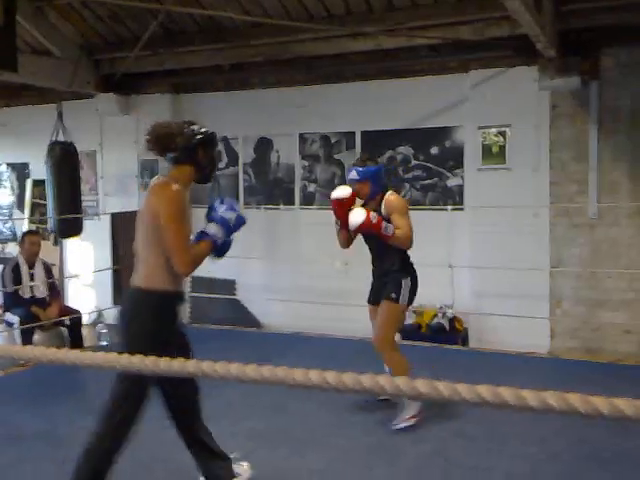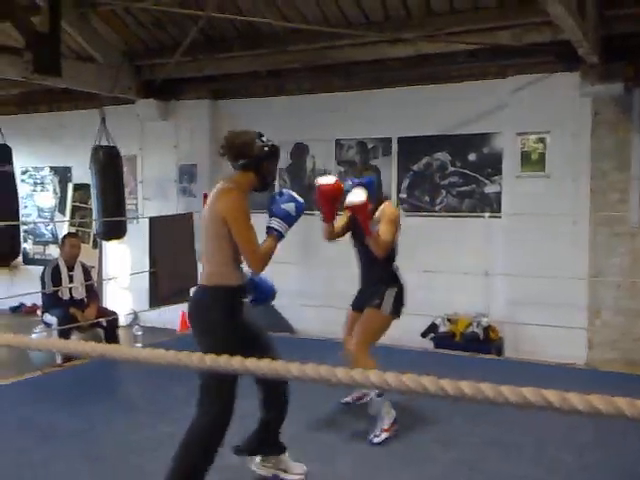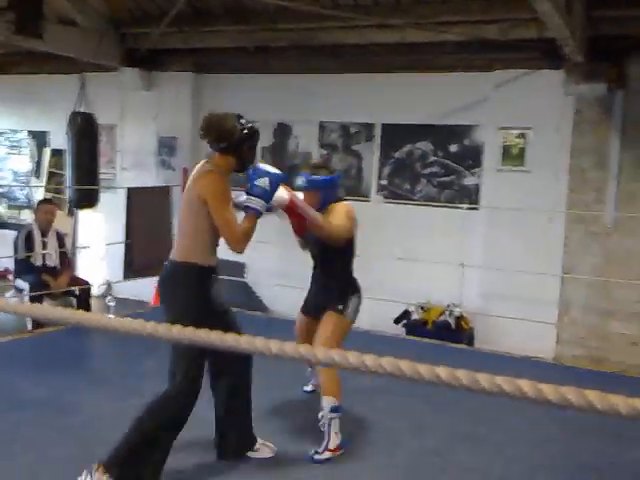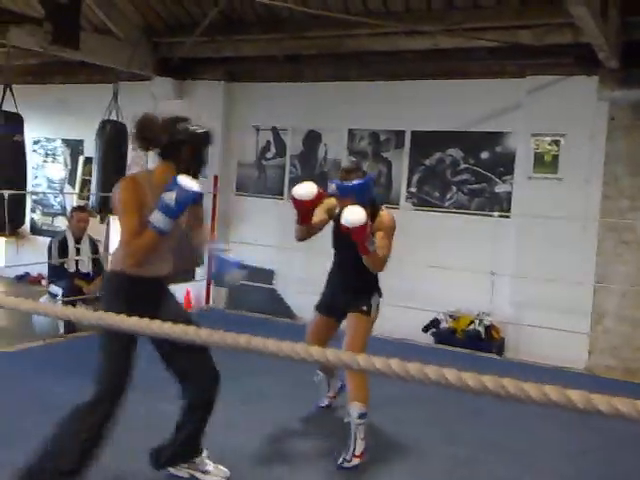
dt=0.4s
person 1, frame 1
left shoulder: (169, 189)
right shoulder: (171, 194)
right elbow: (184, 263)
left wrist: (209, 236)
right wrist: (216, 233)
left hip: (159, 307)
right hip: (152, 309)
left knee: (183, 394)
right knee: (124, 411)
person 1, frame 2
left shoulder: (227, 191)
right shoulder: (232, 197)
right elbow: (255, 260)
left wrist: (249, 282)
right wrist: (280, 224)
left hip: (224, 303)
right hip: (216, 306)
left knee: (275, 376)
right knee: (216, 406)
left ankle: (267, 451)
person 1, frame 3
left shoulder: (210, 170)
right shoulder: (214, 179)
right elbow: (238, 242)
right wrist: (258, 199)
left hip: (195, 284)
right hip: (186, 284)
left knee: (235, 358)
right knee: (184, 386)
left ankle: (237, 440)
person 1, frame 4
left shoulder: (186, 188)
right shoulder: (131, 187)
left elbow: (193, 233)
right elbow: (134, 254)
right wrist: (166, 214)
left hip: (157, 293)
right hip: (123, 293)
left knee: (204, 378)
right knee: (108, 396)
person 2, frame 1
left shoulder: (392, 200)
right shoulder: (359, 204)
left elbow: (406, 241)
right elbow: (344, 243)
left wrist: (377, 225)
right wrist: (341, 217)
left hip: (399, 277)
right hip: (380, 277)
left knee: (381, 341)
right knee: (384, 340)
left ankle: (410, 402)
person 2, frame 2
left shoulder: (387, 211)
right shoulder: (352, 213)
left elbow: (381, 250)
right elbow: (330, 234)
left wrist: (364, 215)
right wrist: (327, 207)
left hip: (386, 289)
right hip: (368, 288)
left knee: (356, 350)
right knee: (352, 344)
left ankle: (386, 415)
right ankle: (366, 390)
person 2, frame 3
left shoulder: (341, 211)
right shoulder: (305, 209)
left elbow: (333, 234)
left wrist: (303, 213)
right wrist: (296, 217)
left hip: (343, 295)
right hip: (318, 290)
right knee: (301, 344)
left ankle: (333, 436)
right ankle: (320, 379)
person 2, frame 4
left shoulder: (384, 218)
right shoulder: (333, 206)
left elbow: (378, 265)
right elbow: (302, 236)
left wrist: (363, 237)
right wrist: (304, 212)
left hip: (364, 295)
right hip: (335, 288)
right knee: (313, 346)
left ankle: (358, 442)
right ankle: (332, 387)
person 3, frame 1
left shoulder: (45, 266)
right shoulder: (12, 267)
left elbow: (55, 291)
right elbow: (12, 299)
left wrist: (54, 308)
right wrist: (37, 311)
left hip: (44, 307)
right hip: (19, 308)
left knee: (74, 315)
right knee: (25, 318)
person 3, frame 2
left shoulder: (84, 268)
right shoulder: (51, 269)
left elbow: (93, 293)
right elbow: (49, 300)
left wrist: (92, 309)
right wrist: (74, 312)
left hip: (81, 308)
right hip: (57, 309)
left knee: (111, 317)
right knee: (63, 320)
right ankle: (66, 360)
person 3, frame 3
left shoulder: (58, 235)
right shoulder: (25, 235)
left elbow: (66, 260)
right elbow: (23, 265)
left wrist: (64, 277)
right wrist: (48, 279)
left hip: (54, 275)
right hip: (29, 275)
left knee: (84, 286)
right knee: (36, 285)
right ankle: (37, 328)
person 3, frame 4
left shoulder: (92, 242)
right shoulder: (59, 242)
left elbow: (99, 267)
right elbow: (56, 271)
left wrist: (97, 283)
right wrist: (81, 285)
left hip: (87, 281)
right hip: (61, 280)
right knee: (69, 290)
right ankle: (69, 333)
